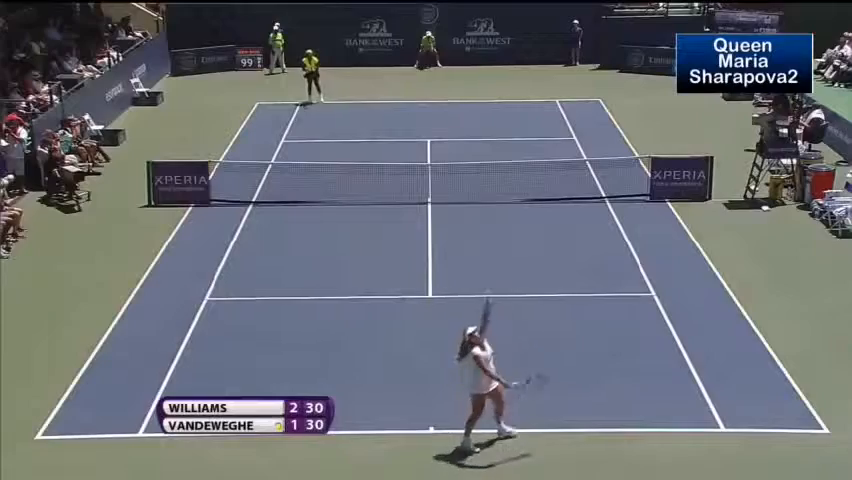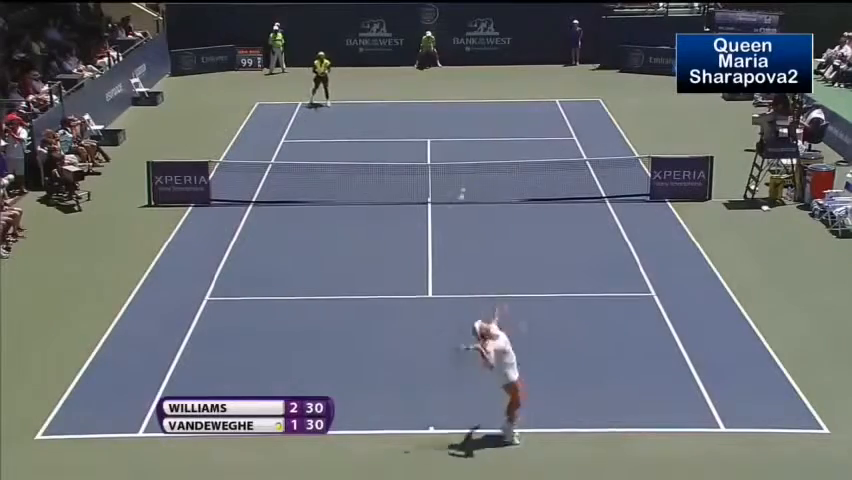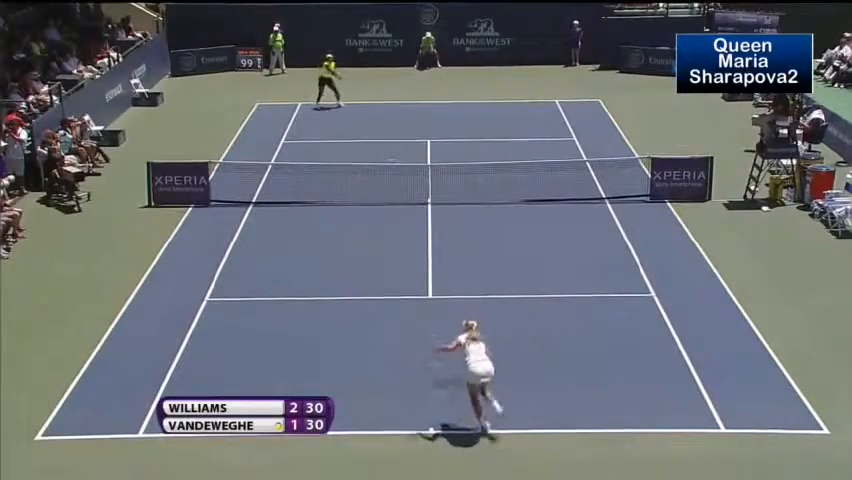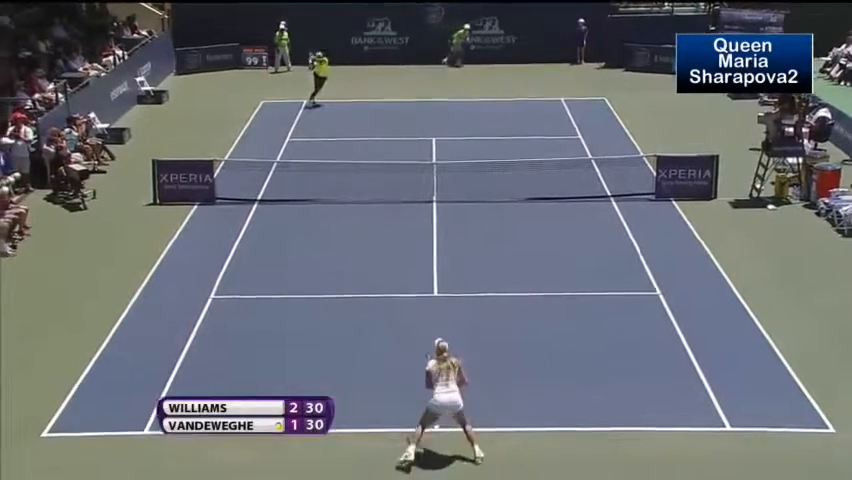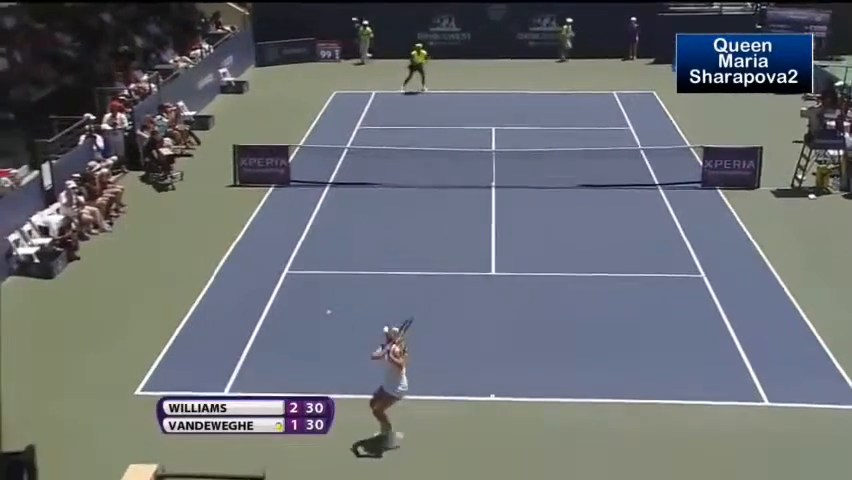
dt=0.7s
person 1, frame 1
left shoulder: (482, 339)
right shoulder: (475, 353)
left elbow: (485, 322)
right elbow: (486, 371)
left wrist: (487, 306)
right wrist: (502, 382)
left hip: (492, 383)
right hip: (479, 387)
left knee: (500, 404)
right knee: (476, 414)
left ankle: (501, 429)
right ankle: (466, 442)
person 1, frame 2
left shoulder: (493, 329)
right shoulder: (490, 345)
left elbow: (494, 321)
right elbow: (491, 365)
right wrist: (481, 349)
left hip: (511, 370)
right hip: (507, 374)
left knee: (516, 401)
right knee: (516, 402)
left ankle: (508, 428)
right ankle: (509, 431)
person 1, frame 3
left shoulder: (462, 339)
right shoulder: (481, 341)
left elbow: (451, 348)
right elbow: (488, 355)
left wrist: (438, 348)
left hip: (474, 371)
right hip: (488, 368)
left knee: (474, 398)
right knee: (483, 389)
left ankle: (484, 425)
right ankle: (494, 404)
person 1, frame 4
left shoulder: (431, 364)
right shoulder: (455, 362)
left elbow: (428, 385)
right elbow: (464, 382)
left hip: (439, 400)
right hip: (455, 399)
left knee: (422, 425)
right knee: (464, 424)
left ankle: (410, 452)
right ankle: (477, 451)
person 1, frame 5
left shoulder: (397, 349)
right shoulder: (387, 347)
left elbow: (400, 366)
right elbow: (374, 356)
left wrist: (391, 357)
right wrist: (385, 351)
left hip: (397, 388)
right hip: (387, 384)
left knee: (377, 411)
right knee: (373, 404)
left ankle: (392, 436)
right ankle: (385, 427)
